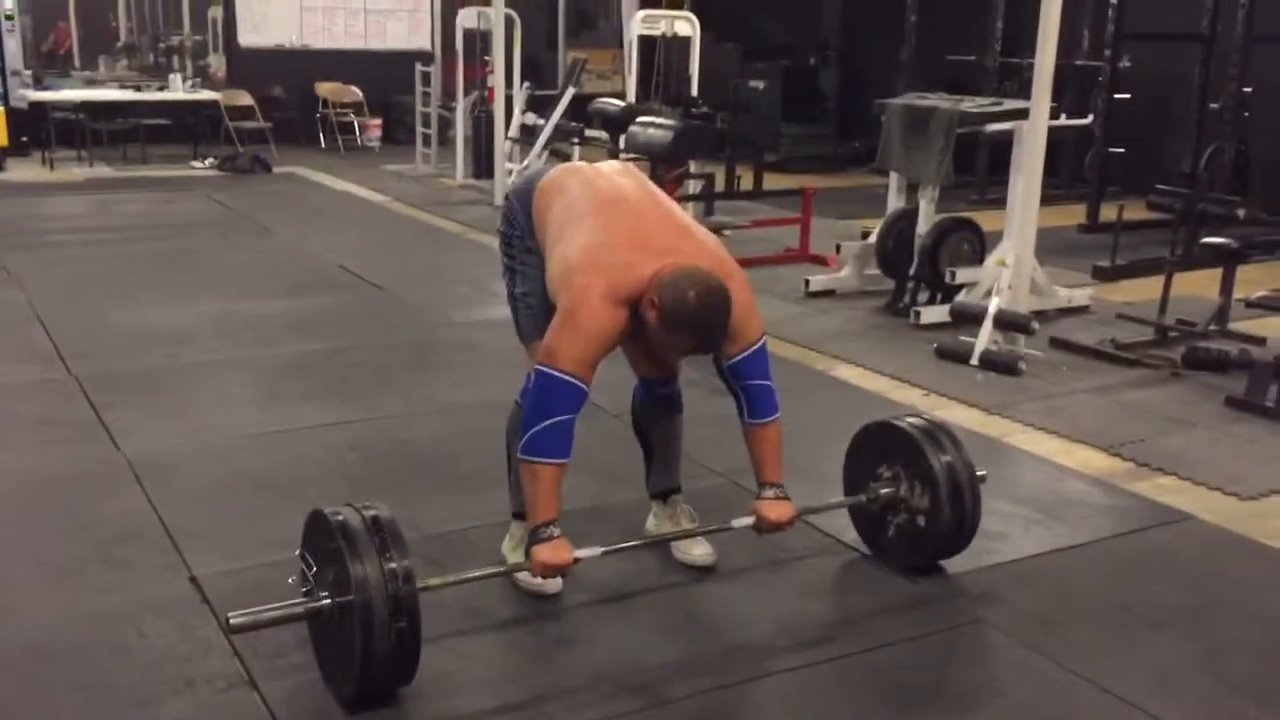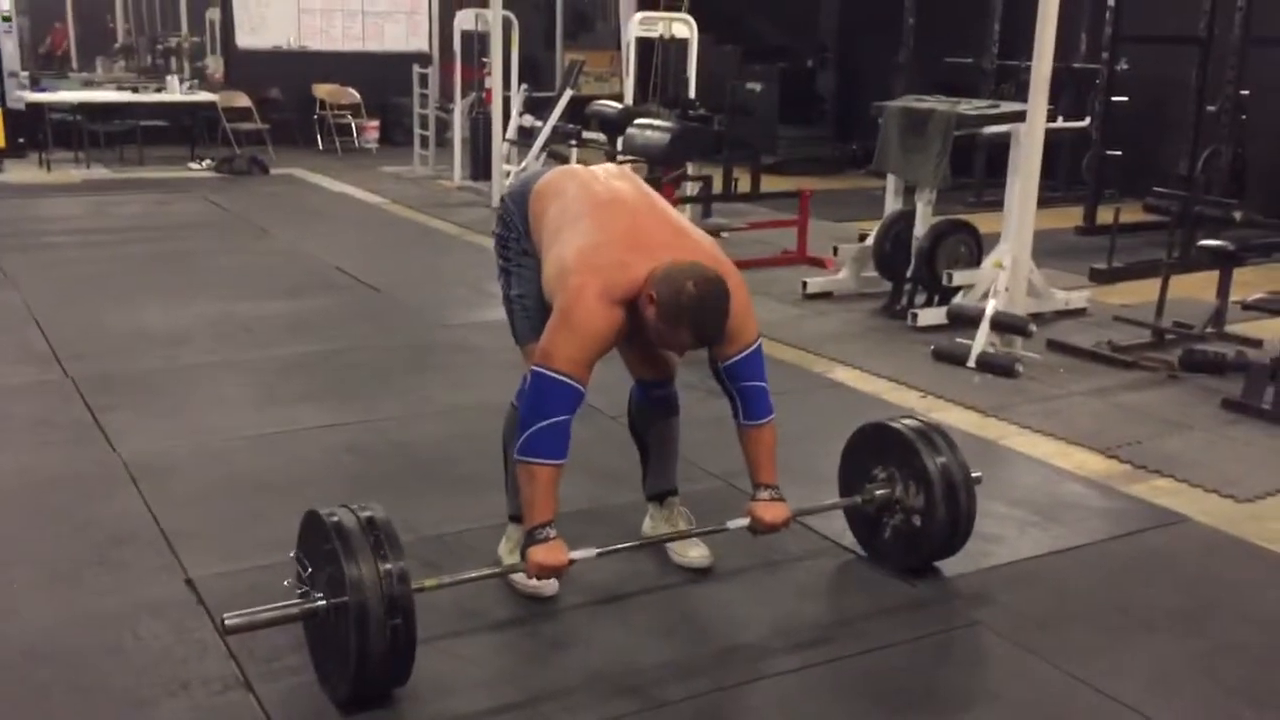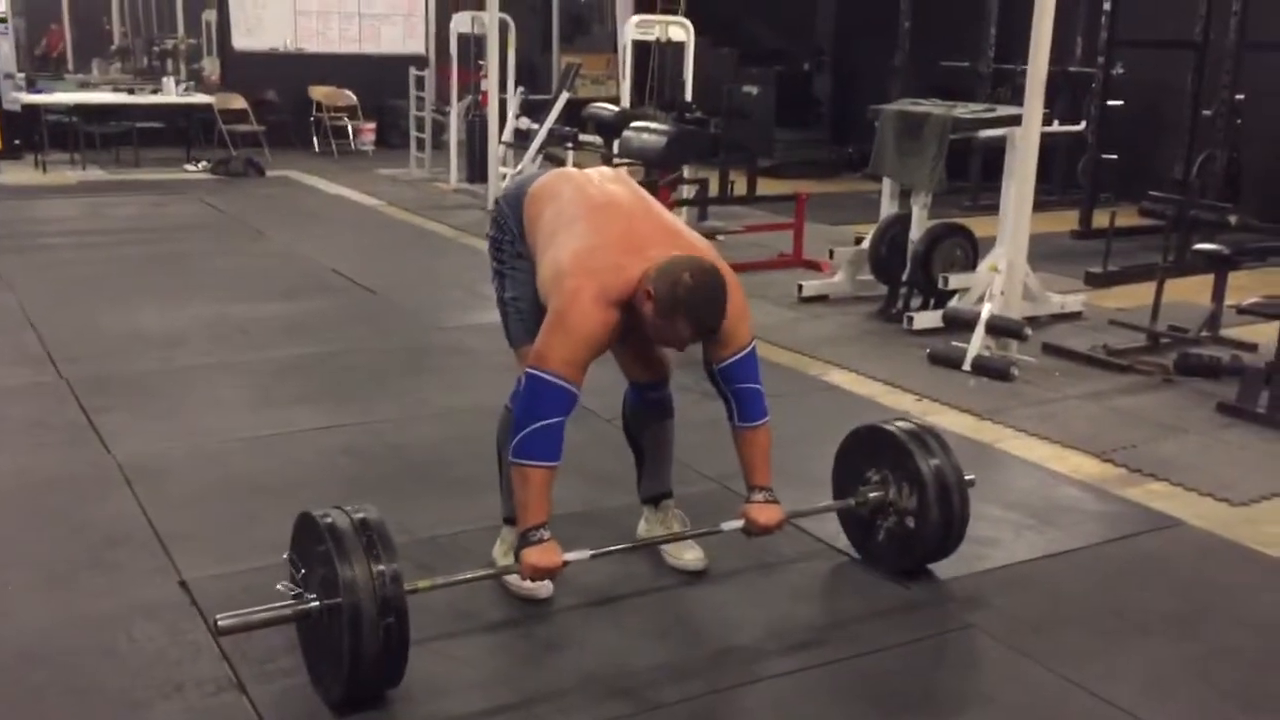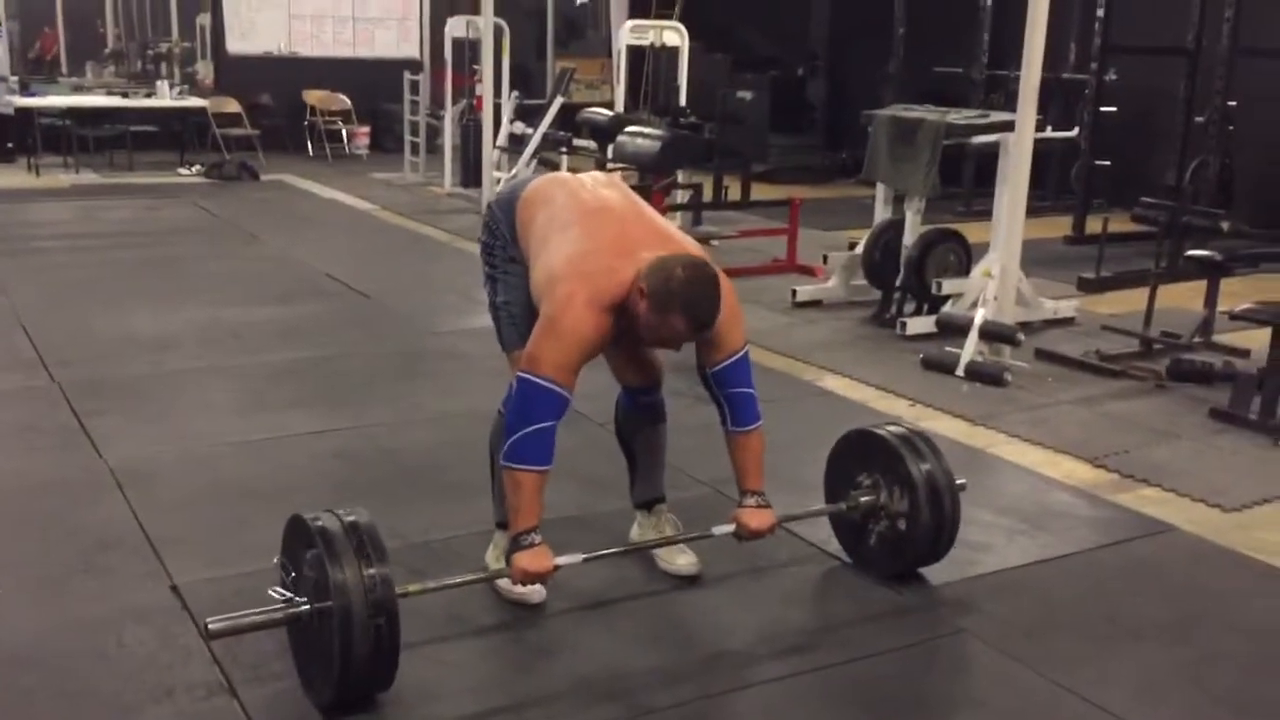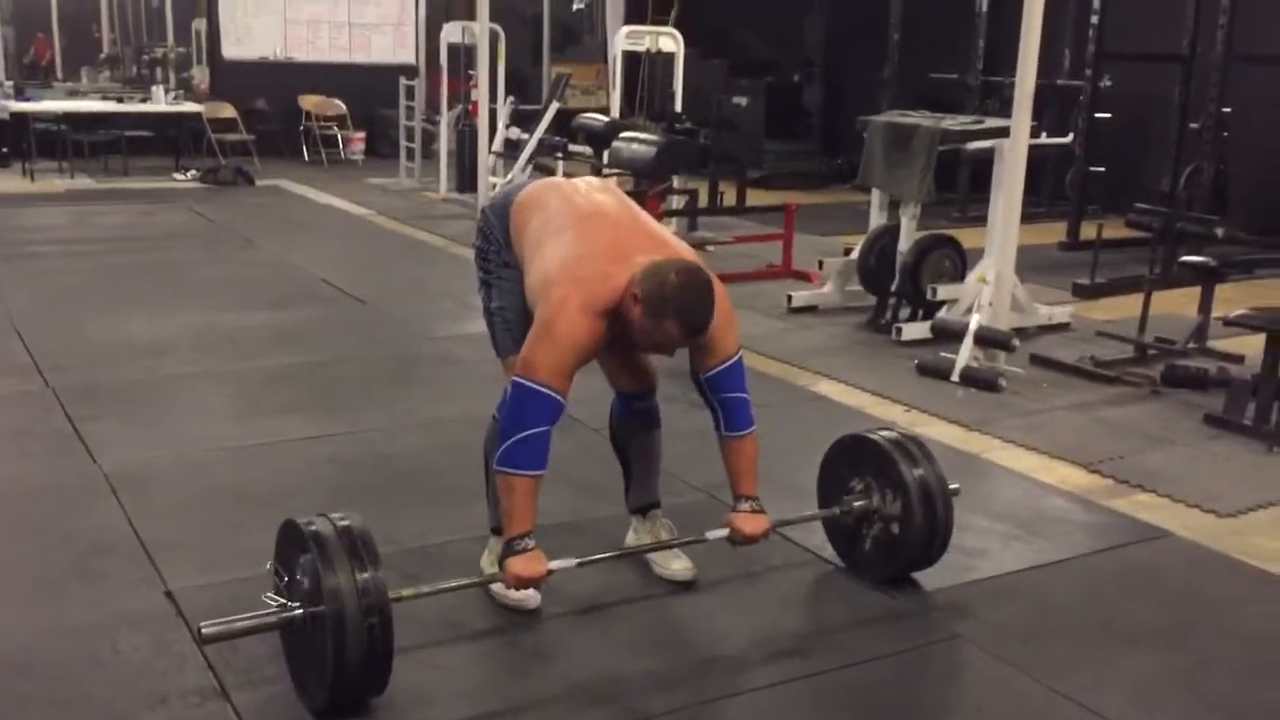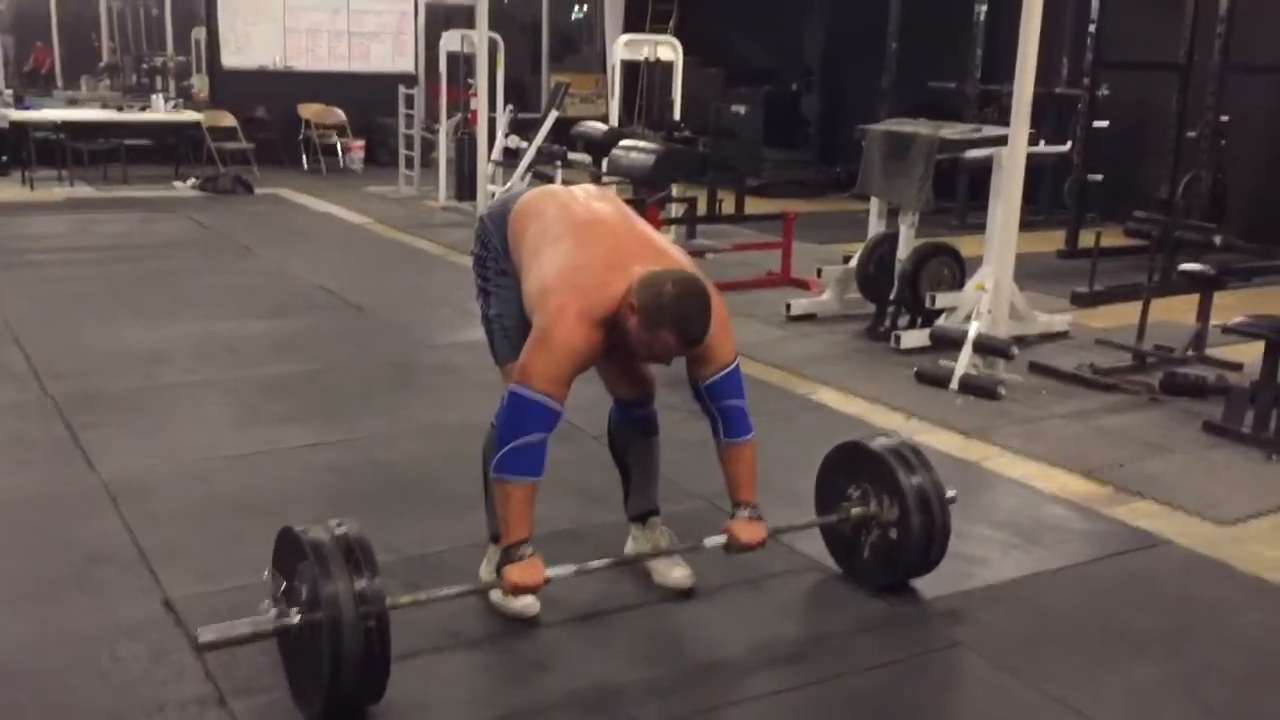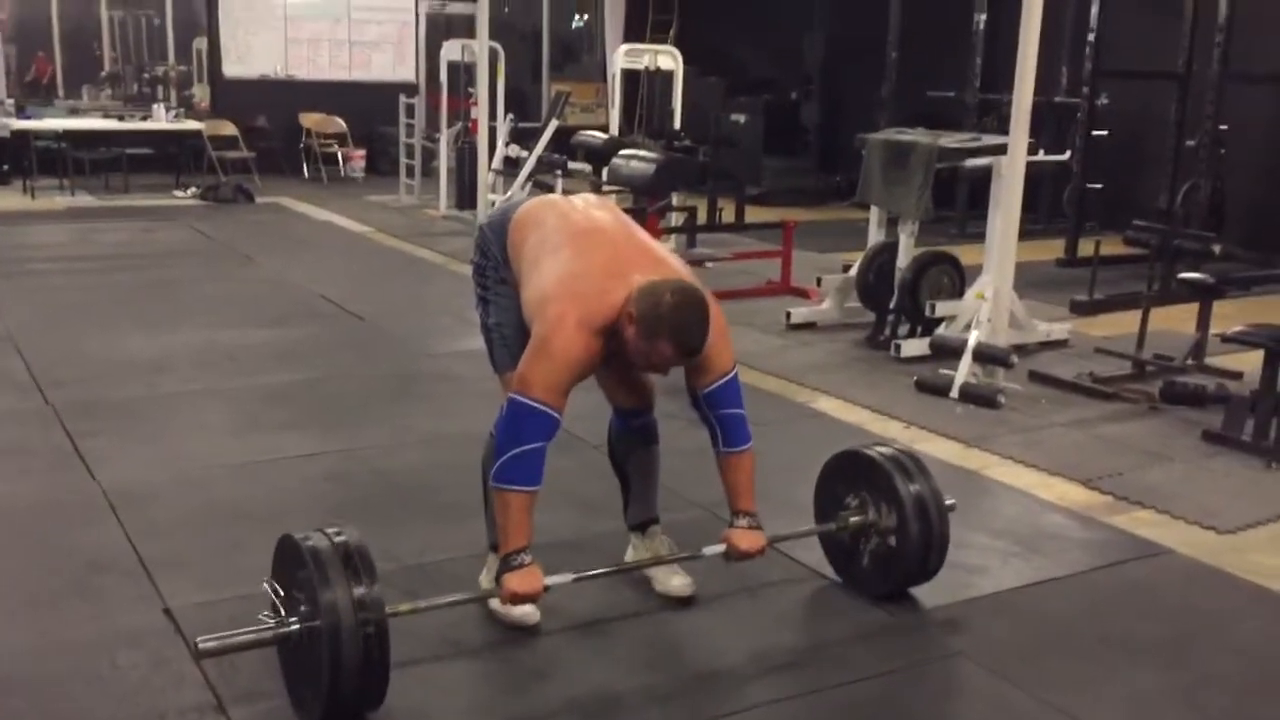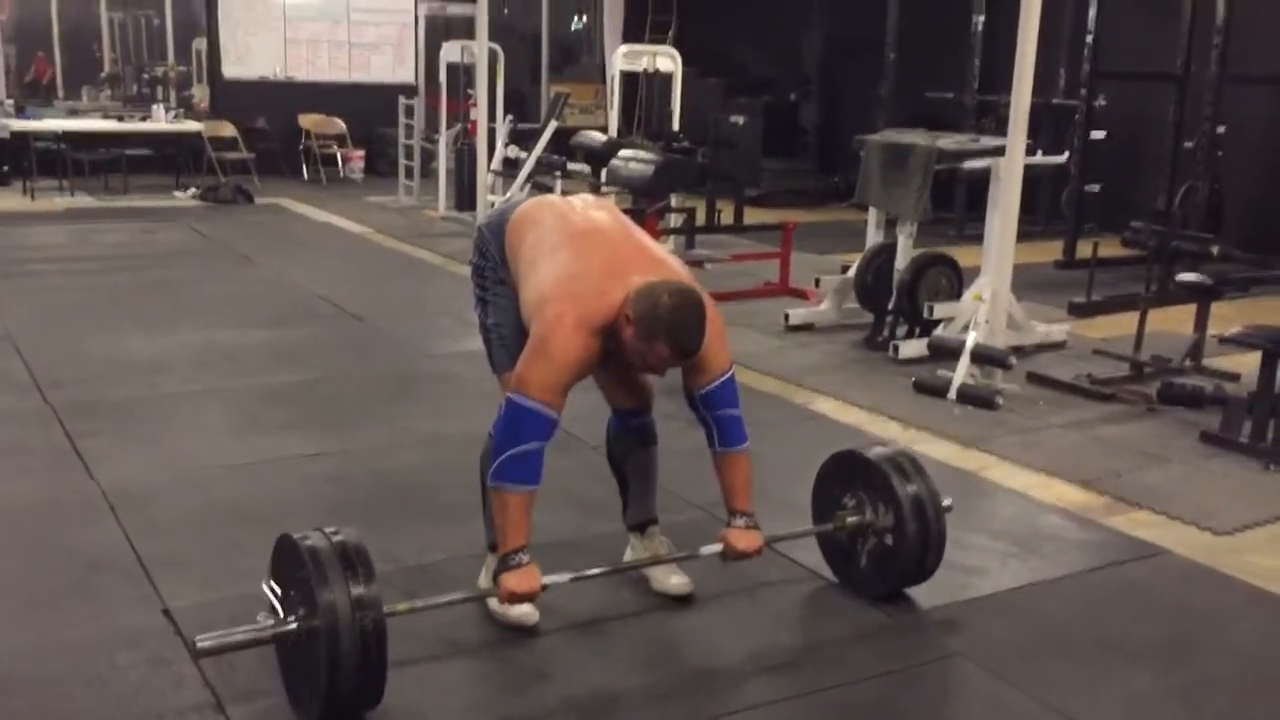
dt=0.1s
person 1, frame 1
left shoulder: (726, 285)
right shoulder: (597, 298)
left elbow: (753, 384)
right elbow: (551, 408)
left wrist: (772, 490)
right wrist: (546, 532)
left knee: (660, 374)
right knee: (549, 380)
left ankle: (667, 507)
right ankle: (524, 527)
person 1, frame 2
left shoulder: (722, 285)
right shoulder: (593, 300)
left elbow: (749, 386)
right elbow: (547, 410)
left wrist: (767, 491)
right wrist: (542, 533)
left knee: (657, 375)
right knee: (547, 382)
left ankle: (664, 509)
right ankle: (520, 529)
person 1, frame 3
left shoulder: (715, 287)
right shoulder: (589, 300)
left elbow: (744, 387)
right elbow: (541, 411)
left wrist: (761, 493)
right wrist: (536, 535)
left knee: (651, 377)
right knee: (539, 385)
left ankle: (658, 511)
right ankle: (514, 532)
person 1, frame 4
left shoulder: (711, 290)
right shoulder: (581, 305)
left elbow: (736, 393)
right elbow: (532, 416)
left wrist: (753, 497)
right wrist: (527, 539)
left knee: (644, 381)
right knee: (533, 390)
left ankle: (651, 516)
right ankle: (507, 536)
person 1, frame 5
left shoulder: (701, 298)
right shoulder: (576, 309)
left elbow: (730, 397)
right elbow: (527, 420)
left wrist: (747, 502)
right wrist: (521, 544)
left knee: (638, 386)
right knee: (528, 392)
left ankle: (647, 521)
right ankle: (501, 542)
person 1, frame 6
left shoulder: (696, 308)
right shoulder: (573, 318)
left elbow: (727, 405)
right elbow: (524, 427)
left wrist: (746, 509)
right wrist: (518, 551)
left knee: (637, 394)
right knee: (526, 400)
left ankle: (646, 529)
right ankle: (499, 550)
person 1, frame 7
left shoulder: (697, 317)
right shoulder: (572, 326)
left elbow: (727, 413)
right elbow: (522, 437)
left wrist: (745, 518)
right wrist: (517, 560)
left knee: (636, 403)
right knee: (525, 409)
left ankle: (646, 537)
right ankle: (498, 559)
person 1, frame 8
left shoulder: (694, 318)
right shoulder: (570, 327)
left elbow: (723, 414)
right elbow: (520, 437)
left wrist: (742, 517)
right wrist: (515, 559)
left knee: (634, 403)
right knee: (523, 409)
left ankle: (644, 537)
right ankle: (497, 559)
